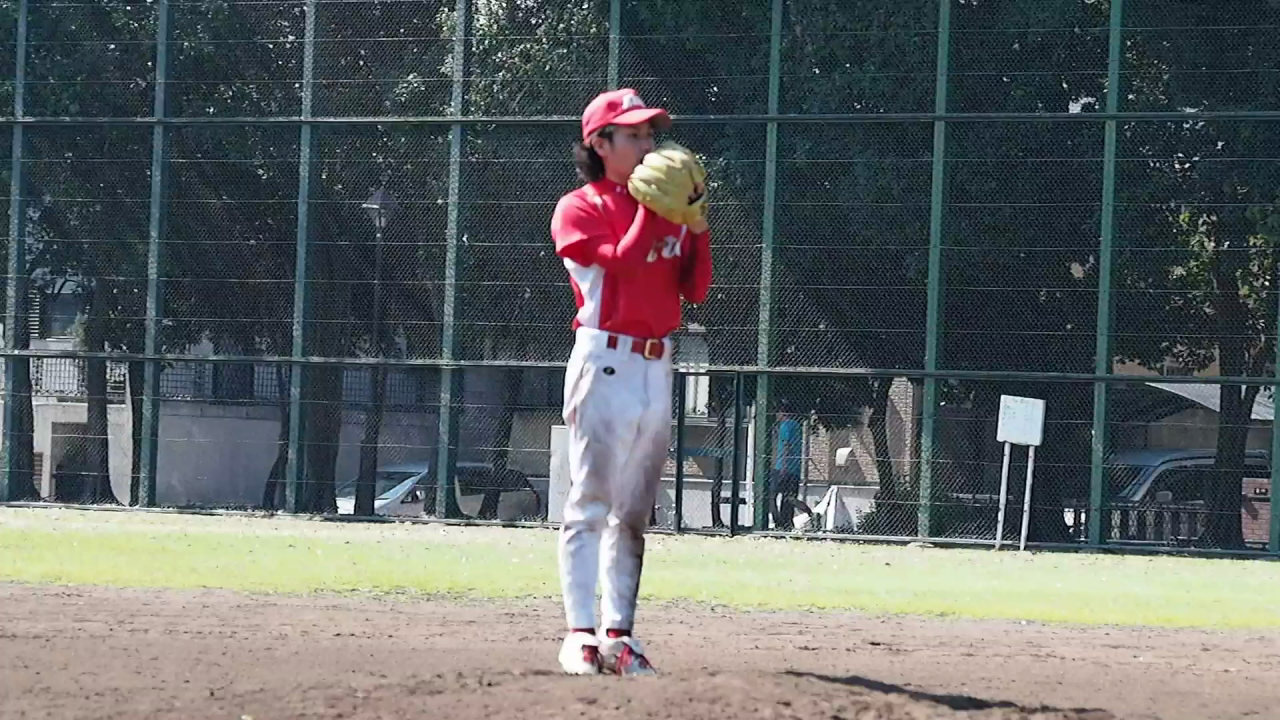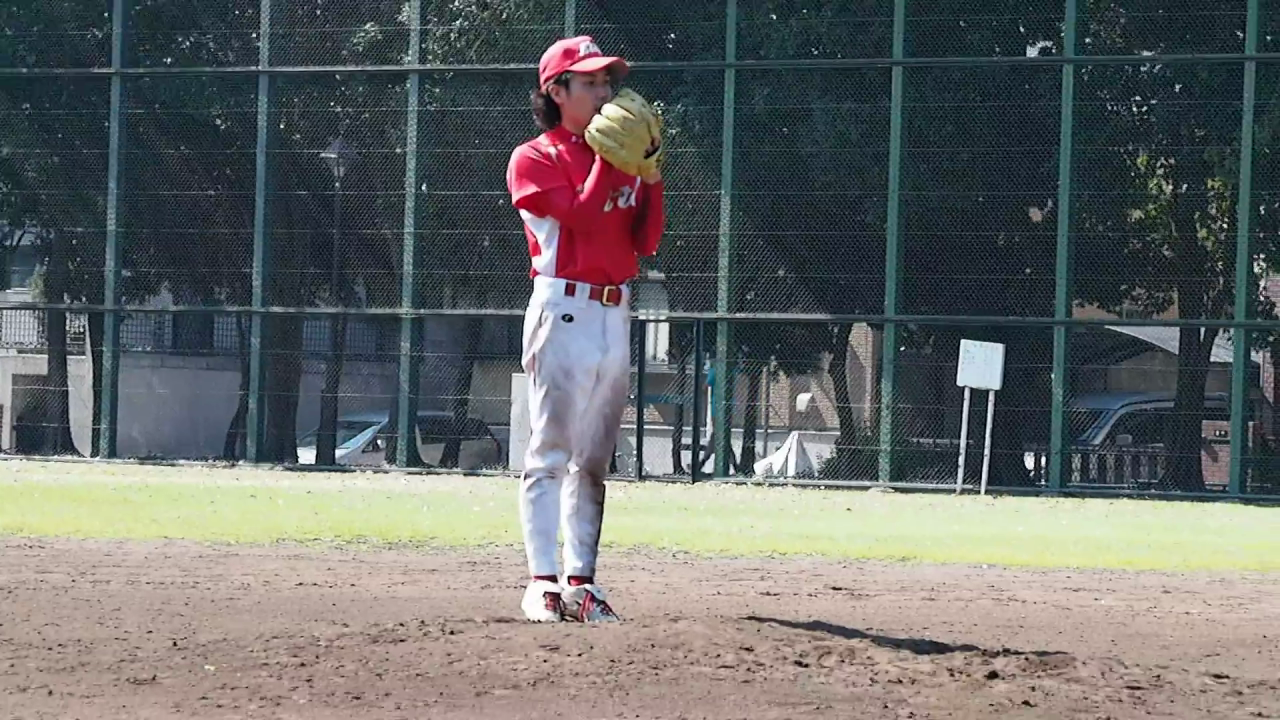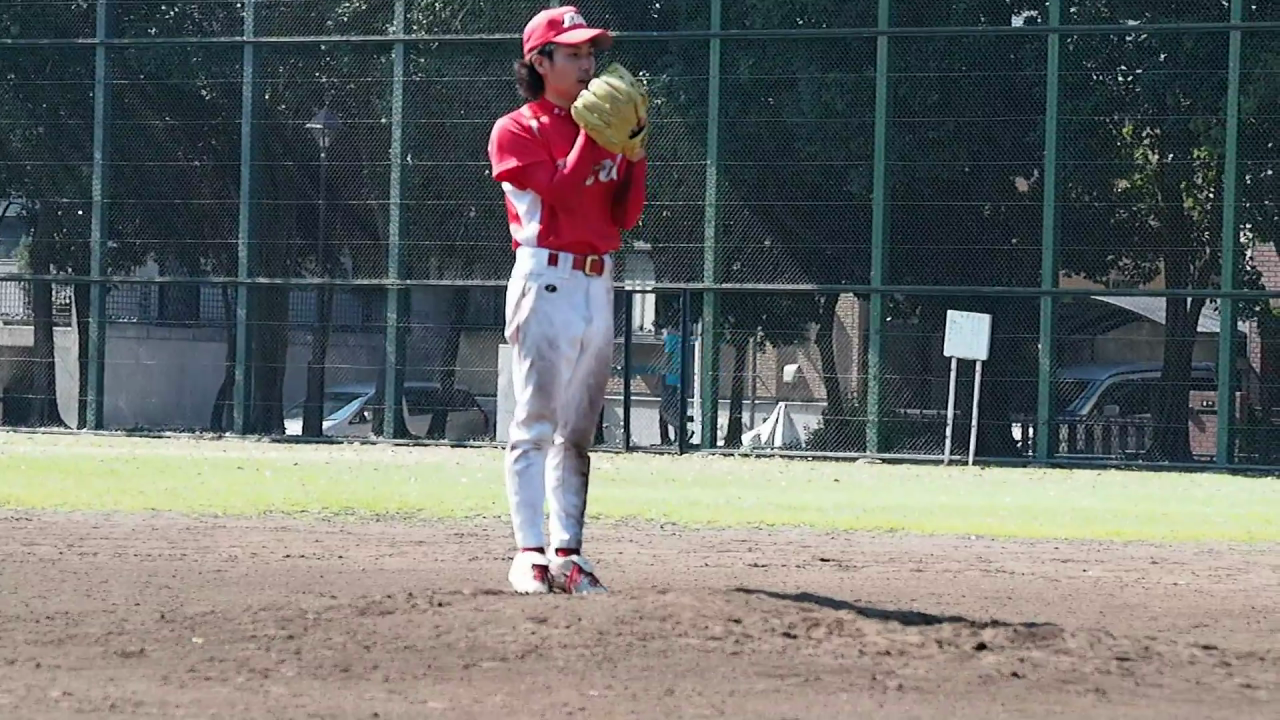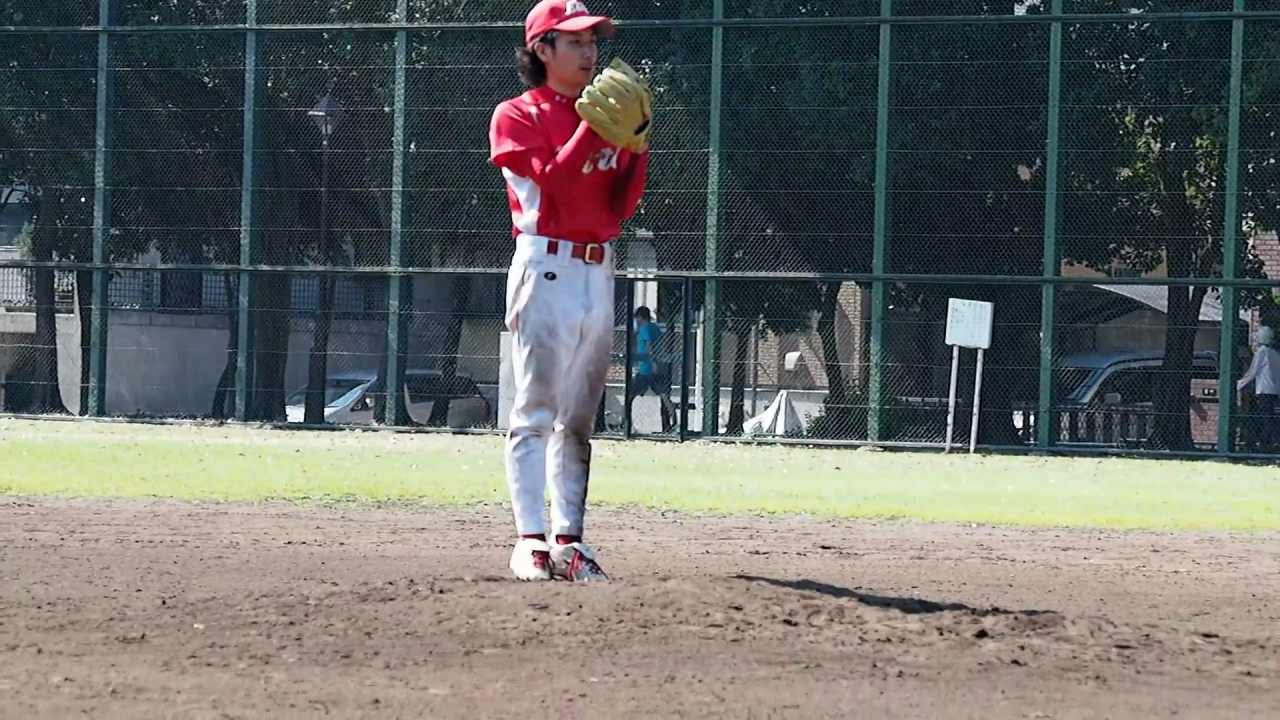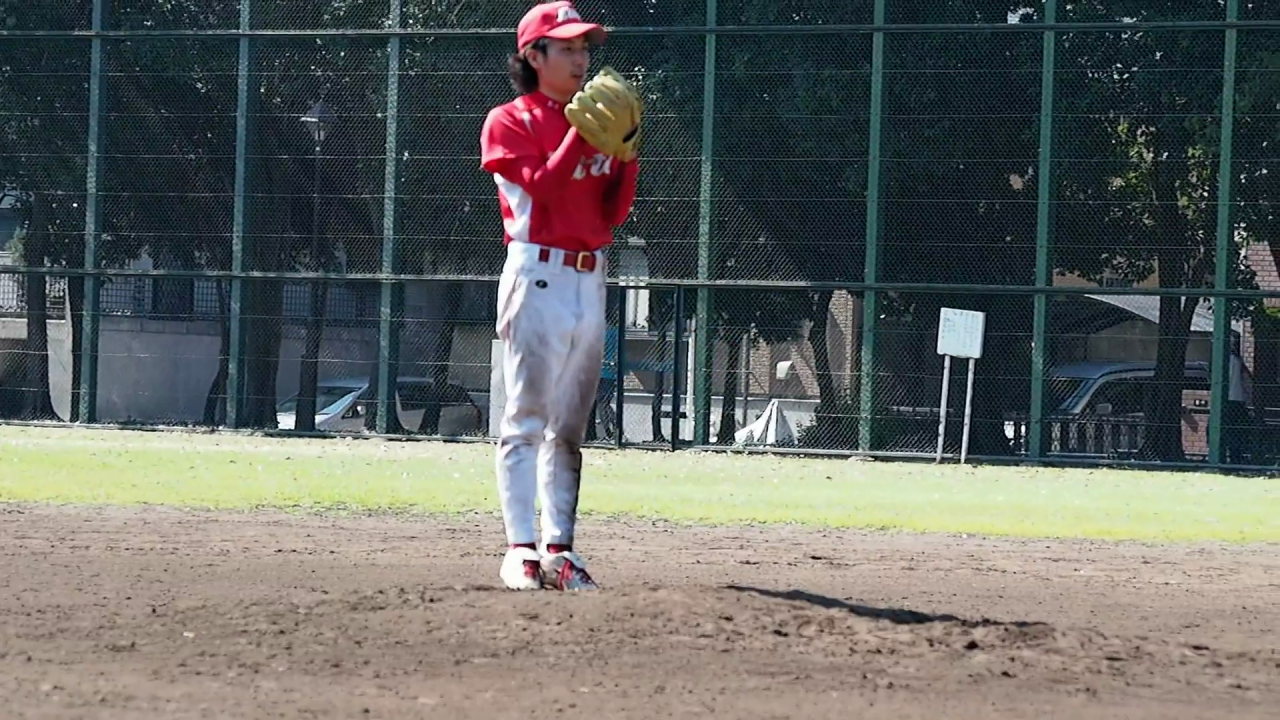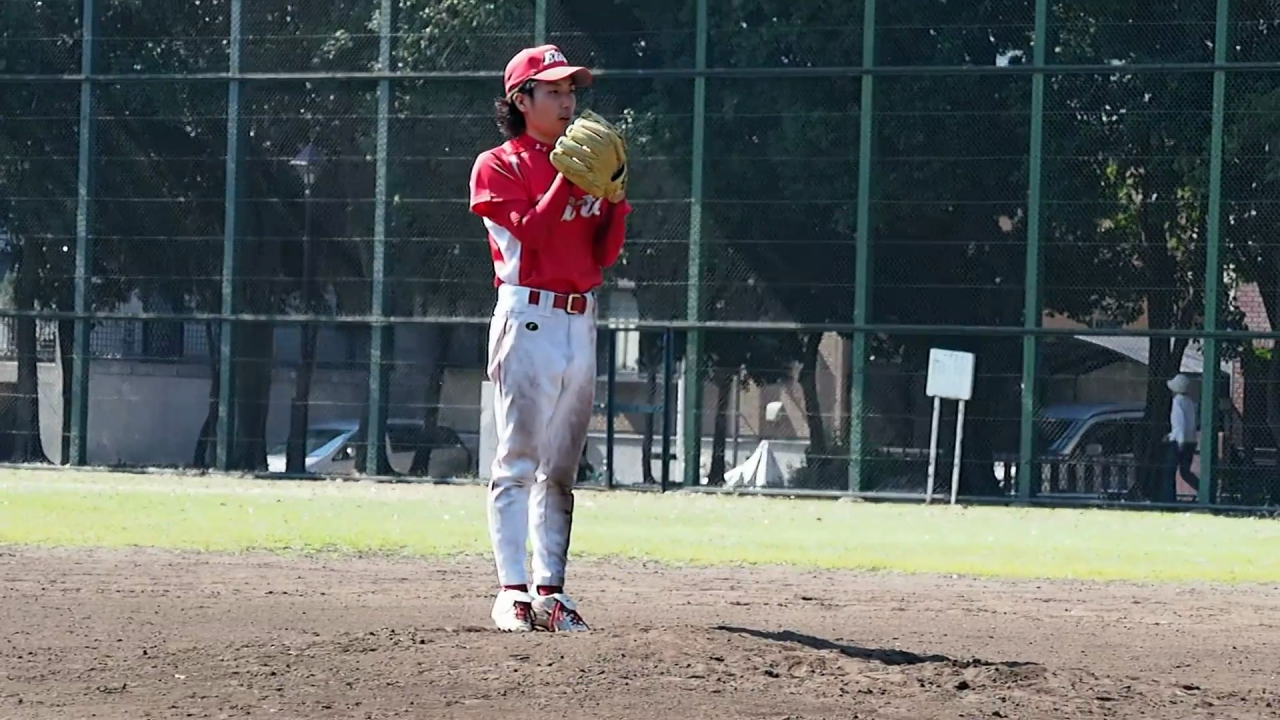
dt=0.3s
person 1, frame 1
left shoulder: (665, 209)
right shoulder: (579, 208)
left elbow: (696, 288)
right elbow: (625, 264)
left wrist: (694, 216)
right wrist: (651, 202)
left hip: (657, 367)
right hip: (606, 363)
left knee: (633, 510)
right knee: (590, 504)
left ankle: (619, 632)
right ankle: (581, 633)
person 1, frame 2
left shoulder: (619, 157)
right shoulder: (533, 157)
left elbow: (646, 240)
right elbow: (582, 216)
left wrist: (649, 169)
right wrist: (609, 154)
left hip: (615, 314)
right hip: (565, 310)
left knee: (594, 457)
right knee: (551, 452)
left ankle: (581, 580)
right ankle: (543, 581)
person 1, frame 3
right shoulder: (516, 129)
left elbow: (625, 216)
right elbow: (562, 192)
left wrist: (635, 147)
right wrist: (593, 130)
left hip: (599, 285)
right hip: (547, 281)
left knee: (578, 428)
right knee: (536, 422)
left ankle: (568, 552)
right ankle: (531, 553)
person 1, frame 4
right shoulder: (516, 115)
left elbow: (622, 207)
right elbow: (555, 180)
left wrist: (638, 141)
right wrist: (595, 121)
left hip: (599, 273)
right hip: (547, 268)
left knee: (578, 416)
right knee: (536, 409)
left ankle: (569, 538)
right ankle: (531, 539)
person 1, frame 5
right shoulder: (509, 121)
left elbow: (613, 212)
right elbow: (544, 187)
left wrist: (627, 148)
right wrist: (583, 127)
left hip: (590, 280)
right hip: (538, 276)
left knee: (569, 425)
right knee: (527, 417)
left ankle: (559, 547)
right ankle: (521, 548)
person 1, frame 6
right shoulder: (498, 165)
left elbow: (604, 254)
right elbow: (532, 232)
left wrist: (615, 189)
right wrist: (570, 173)
left hip: (581, 322)
right hip: (529, 319)
left knee: (560, 467)
right knee: (518, 460)
left ankle: (550, 589)
right ankle: (513, 589)
